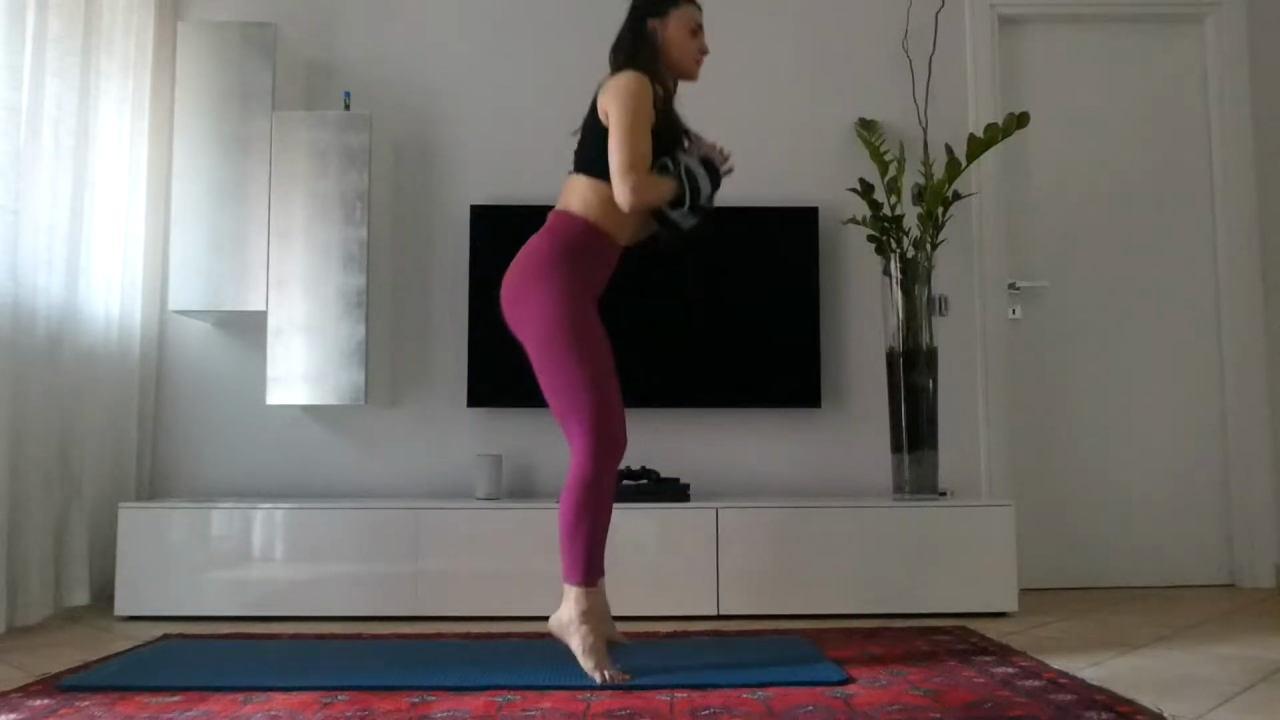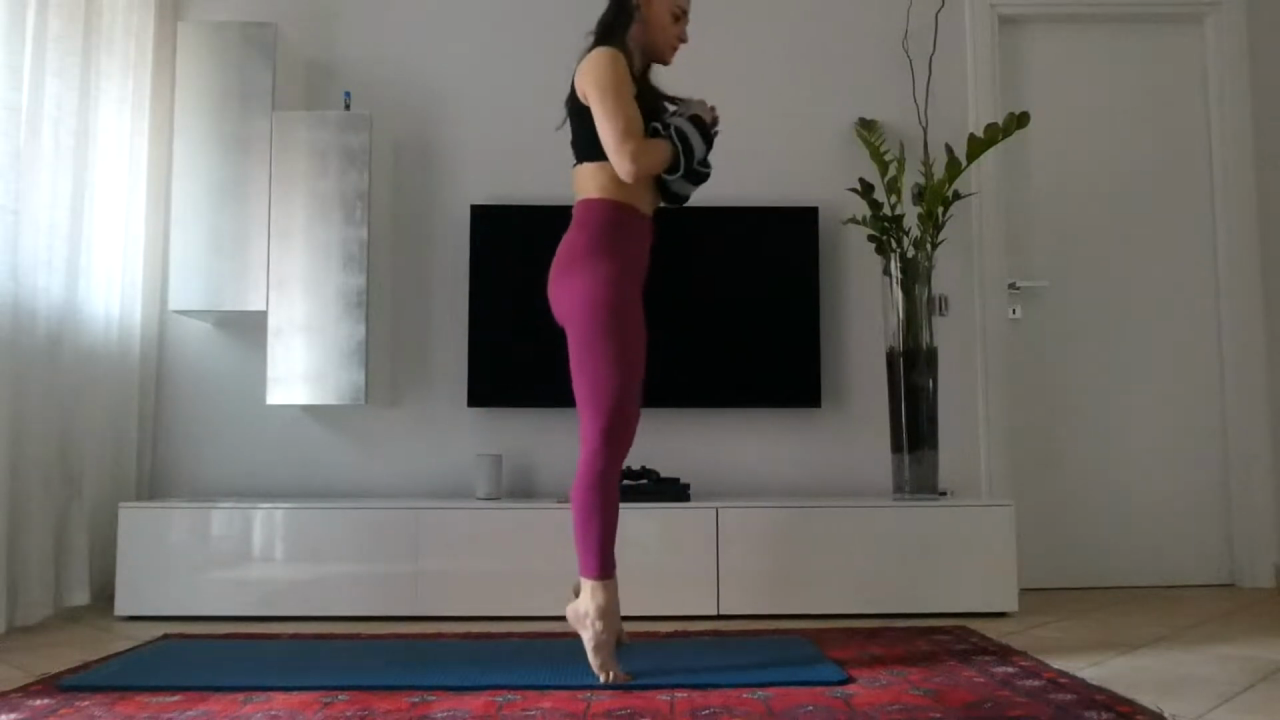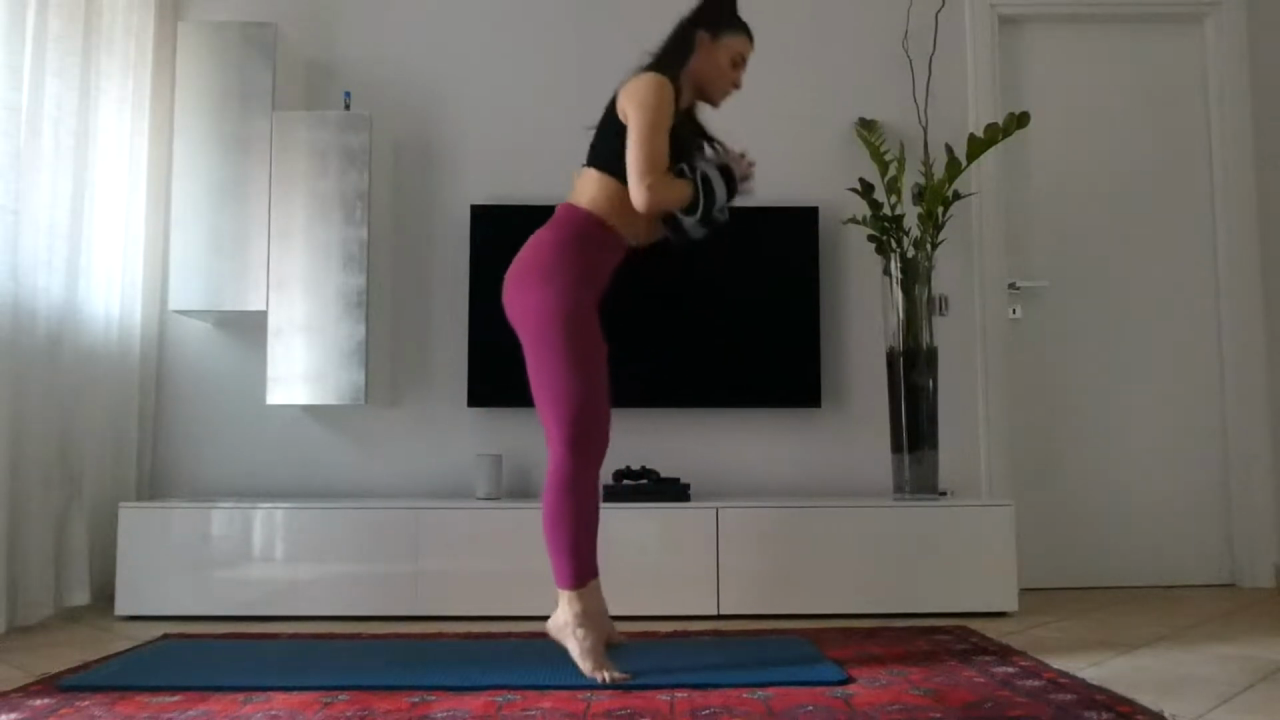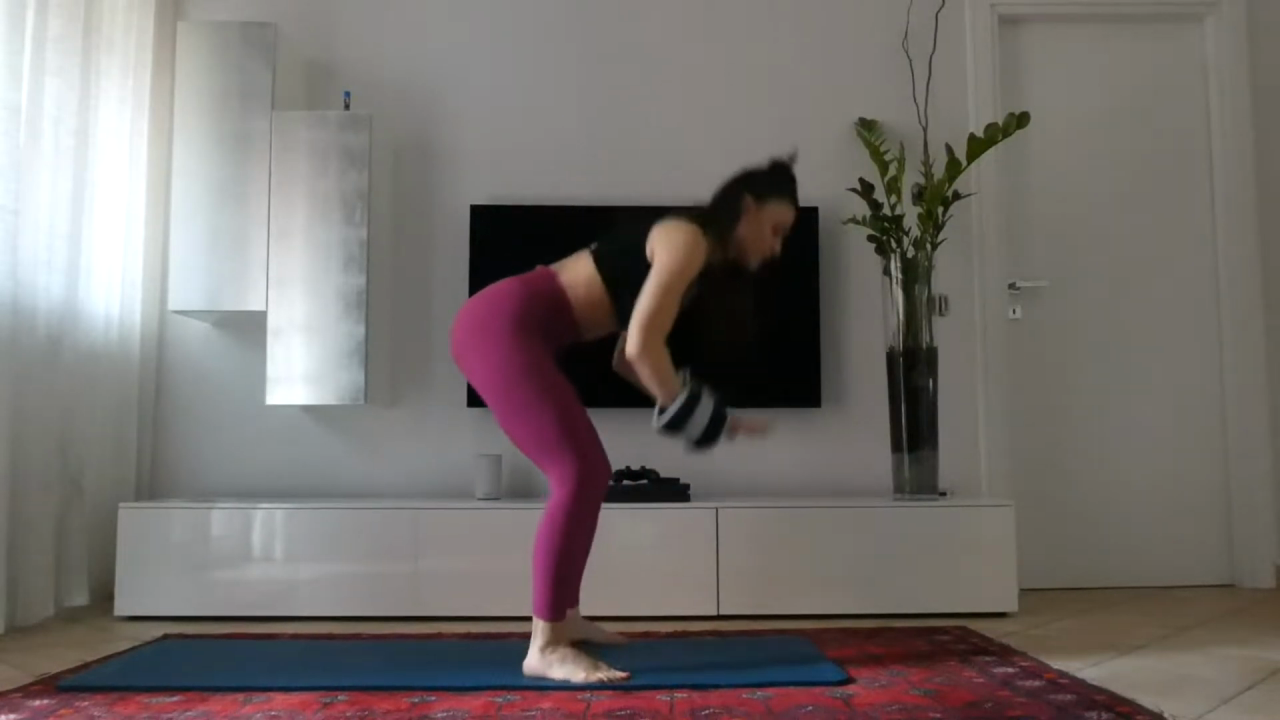
dt=0.3s
person 1, frame 1
left shoulder: (644, 100)
right shoulder: (629, 84)
left elbow: (633, 217)
right elbow: (631, 191)
left wrist: (691, 175)
right wrist: (687, 179)
left hip: (568, 279)
right hip: (553, 275)
left knee: (602, 445)
right knee: (598, 445)
left ankle: (583, 602)
right ankle: (578, 608)
person 1, frame 2
left shoulder: (627, 78)
right shoulder: (604, 61)
left elbow: (643, 182)
right elbow: (631, 161)
left wrist: (681, 138)
right wrist: (684, 139)
left hip: (608, 268)
right hip: (596, 264)
left knee: (610, 439)
right knee: (606, 438)
left ankle: (593, 595)
right ankle: (597, 599)
person 1, frame 3
left shoulder: (673, 109)
right shoulder: (654, 87)
left elbow: (642, 221)
right elbow: (646, 194)
left wrist: (711, 183)
right wrist: (711, 186)
left hip: (567, 280)
right hip: (553, 274)
left knee: (586, 445)
right knee: (575, 442)
left ankle: (582, 601)
right ankle: (574, 611)
person 1, frame 4
left shoulder: (694, 246)
right shoulder: (689, 239)
left elbow: (630, 357)
right elbow: (642, 348)
left wrist: (711, 414)
right wrist: (698, 410)
left hip: (515, 331)
right hip: (501, 326)
left knee: (589, 474)
right knee: (581, 475)
left ankle: (563, 618)
right ankle: (546, 646)
